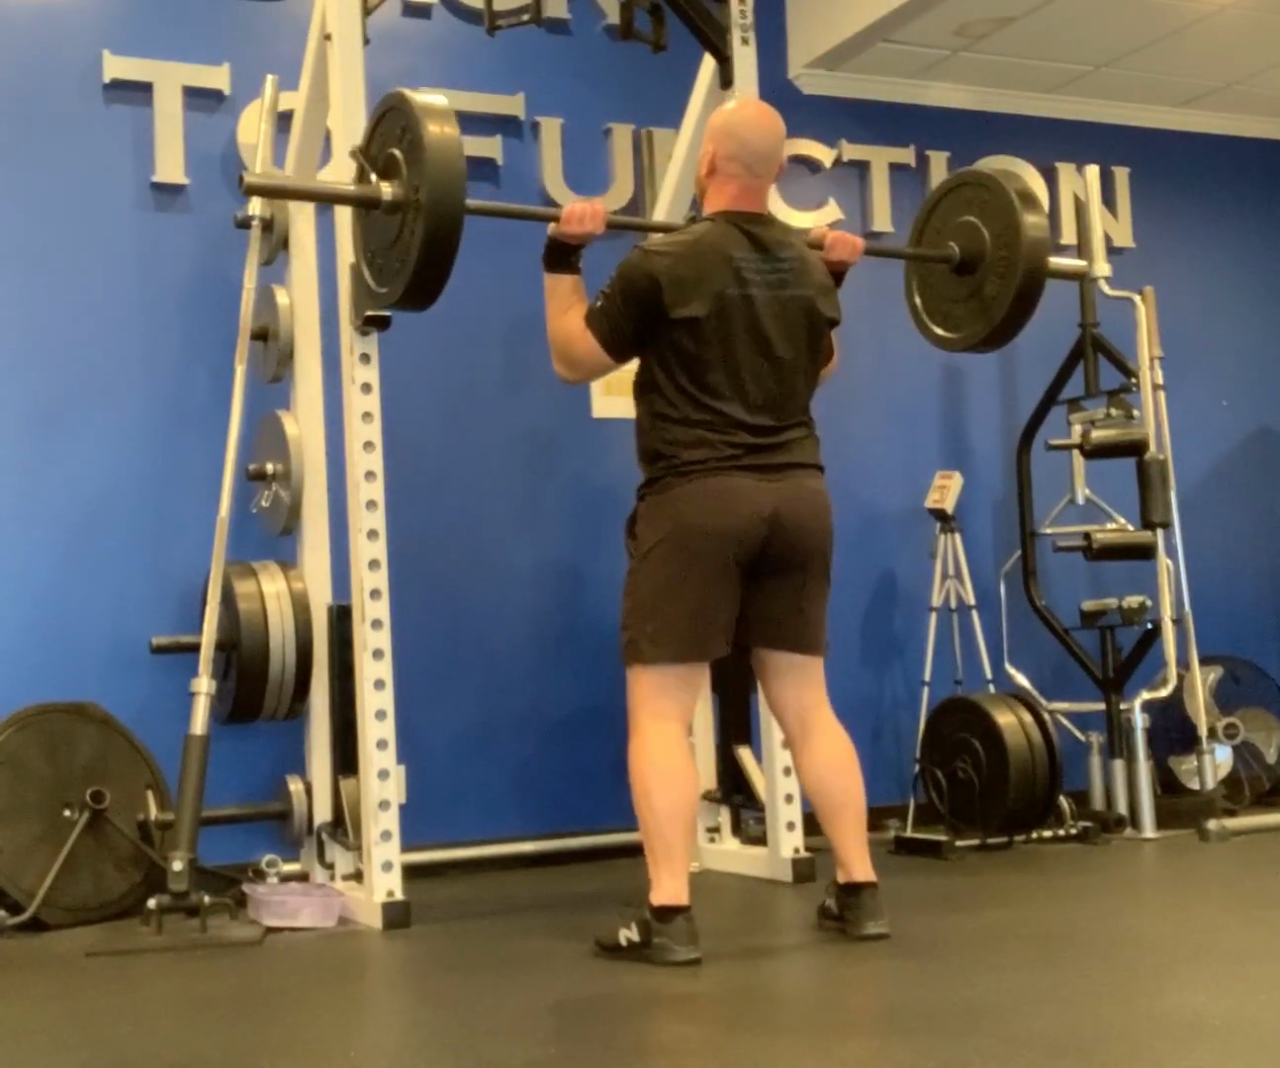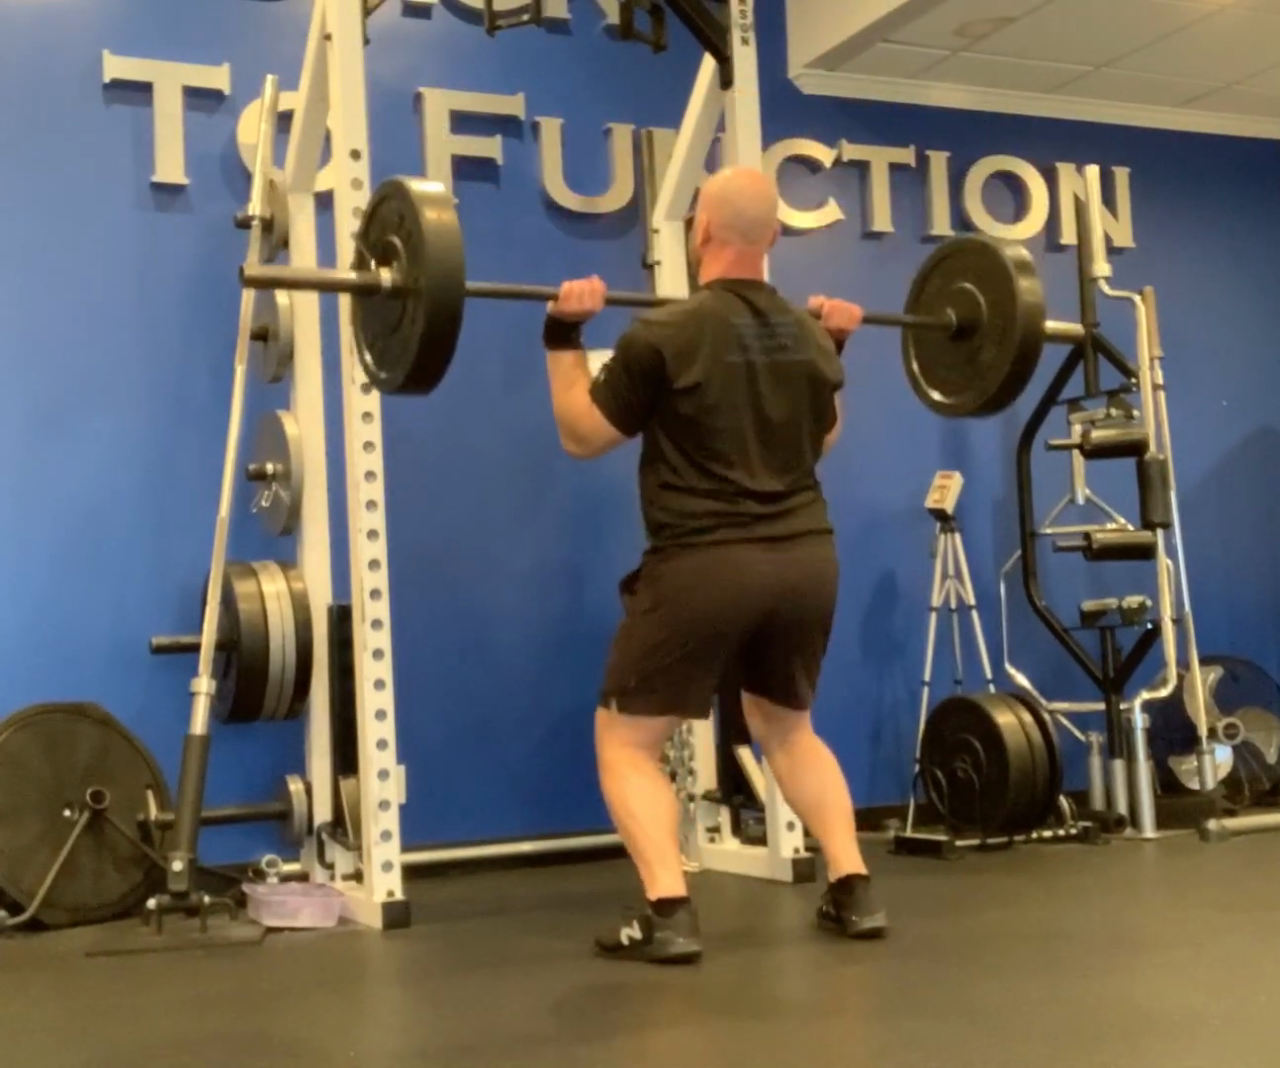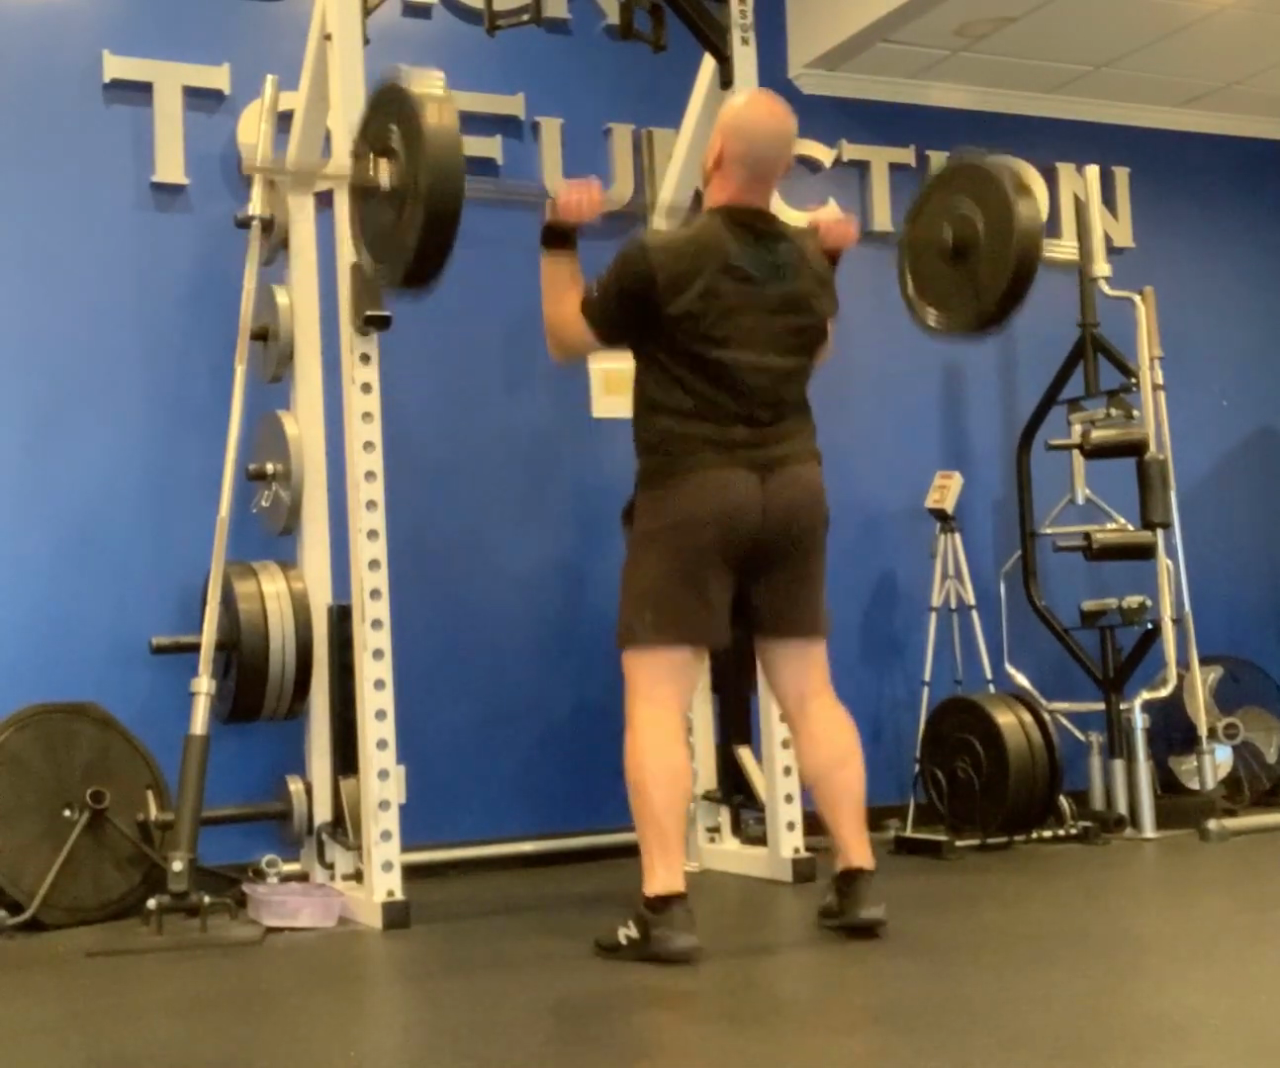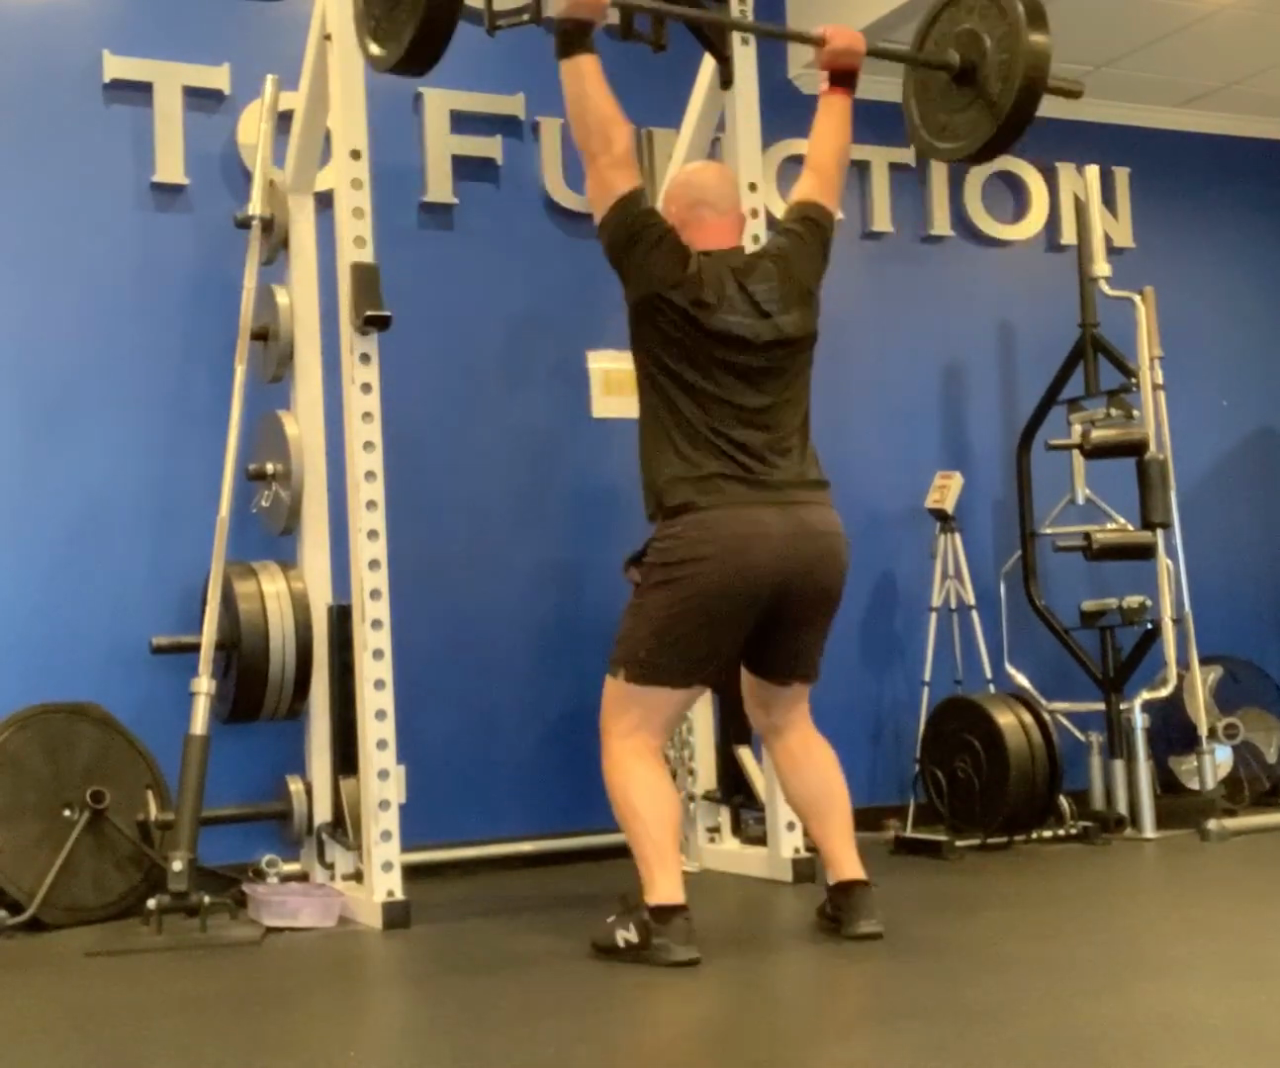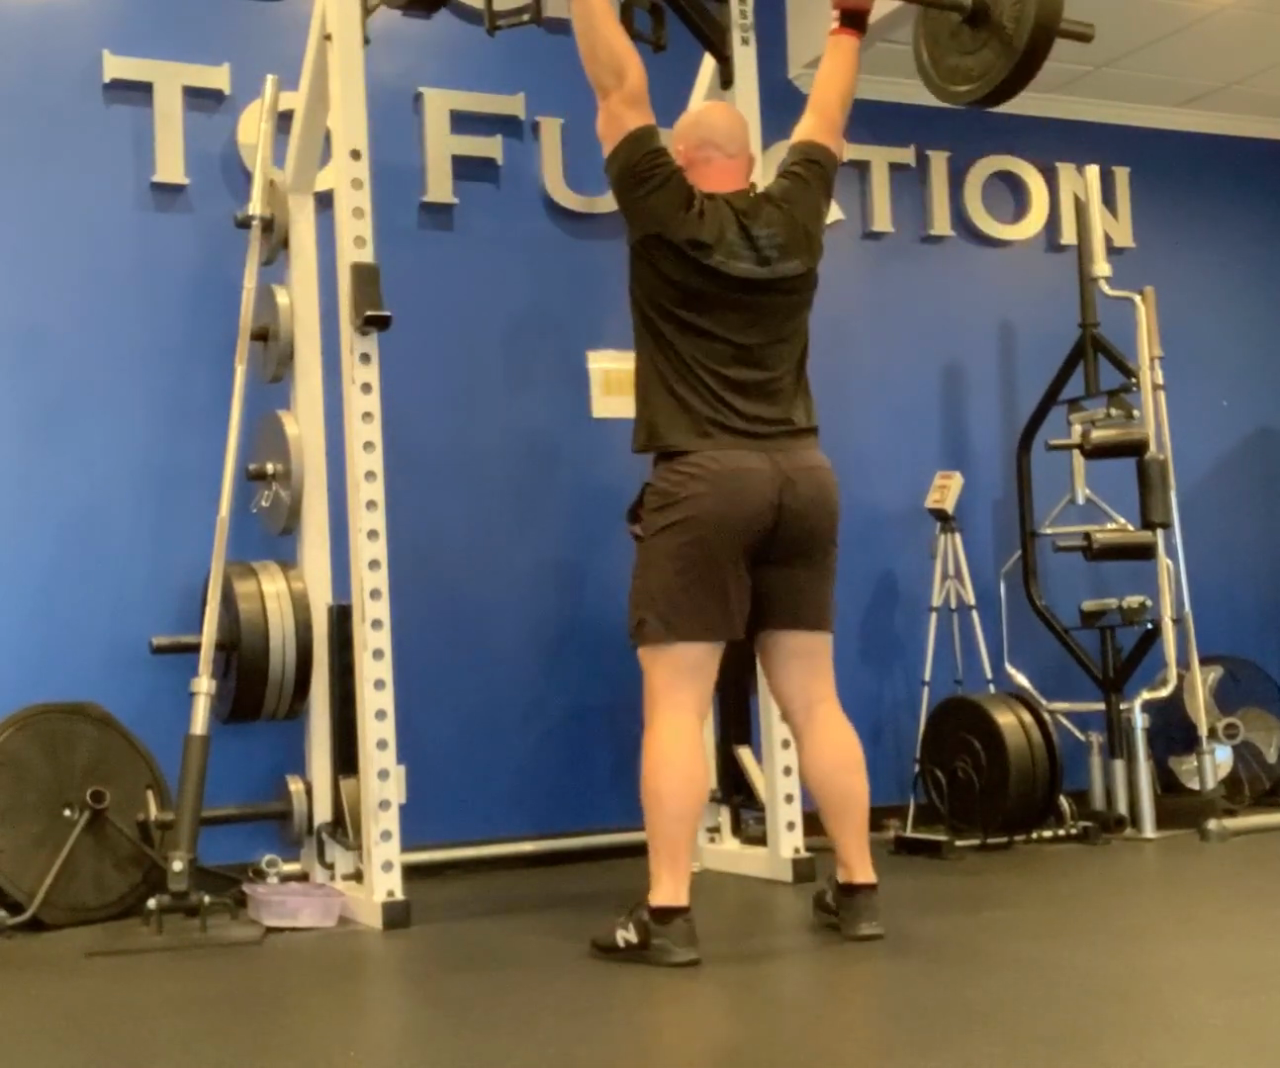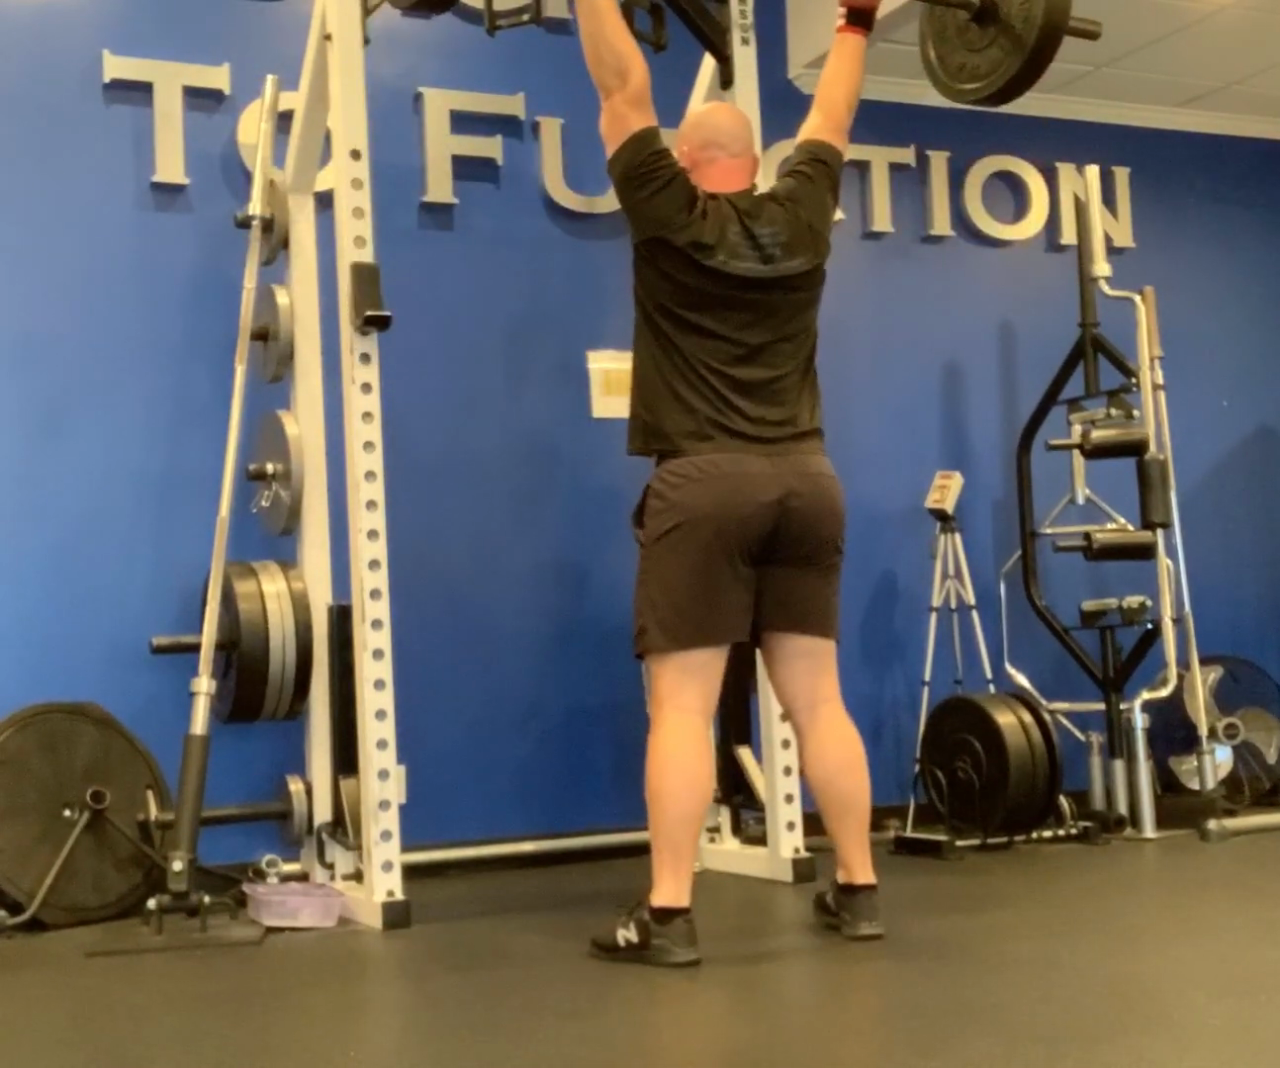
dt=0.3s
person 1, frame 1
left shoulder: (663, 263)
right shoulder: (811, 270)
left elbow: (574, 357)
left wrist: (563, 255)
left hip: (700, 501)
right hip: (799, 497)
left knee: (660, 711)
right knee: (806, 703)
left ankle: (669, 914)
right ankle: (859, 889)
person 1, frame 2
left shoulder: (665, 333)
right shoulder: (807, 336)
left elbow: (582, 434)
left wrist: (563, 334)
left hip: (705, 566)
right hip: (807, 560)
left knee: (625, 744)
right knee: (786, 731)
left ankle: (669, 911)
right ankle: (853, 887)
person 1, frame 3
left shoulder: (665, 259)
right shoulder: (810, 263)
left elbow: (567, 338)
left wrist: (561, 239)
left hip: (694, 493)
right hip: (794, 488)
left knee: (659, 702)
right knee: (808, 693)
left ankle: (666, 909)
right ankle: (858, 876)
person 1, frame 4
left shoulder: (666, 279)
right shoulder: (787, 281)
left elbow: (607, 155)
right elbow: (819, 176)
right wrist: (840, 81)
left hip: (714, 540)
right hip: (813, 538)
left knee: (629, 734)
right knee: (786, 725)
left ankle: (663, 915)
right ankle: (852, 892)
person 1, frame 5
left shoulder: (667, 215)
right shoulder: (795, 216)
left elbow: (619, 91)
right elbow: (827, 117)
left hip: (704, 481)
right hip: (802, 476)
left knee: (675, 703)
right knee: (812, 699)
left ankle: (667, 916)
right ankle: (858, 889)
person 1, frame 6
left shoulder: (670, 214)
right shoulder: (800, 217)
left elbow: (623, 92)
right elbow: (831, 115)
left hip: (705, 484)
right hip: (805, 480)
left knee: (681, 707)
right knee: (816, 700)
left ankle: (668, 915)
right ankle: (858, 888)
